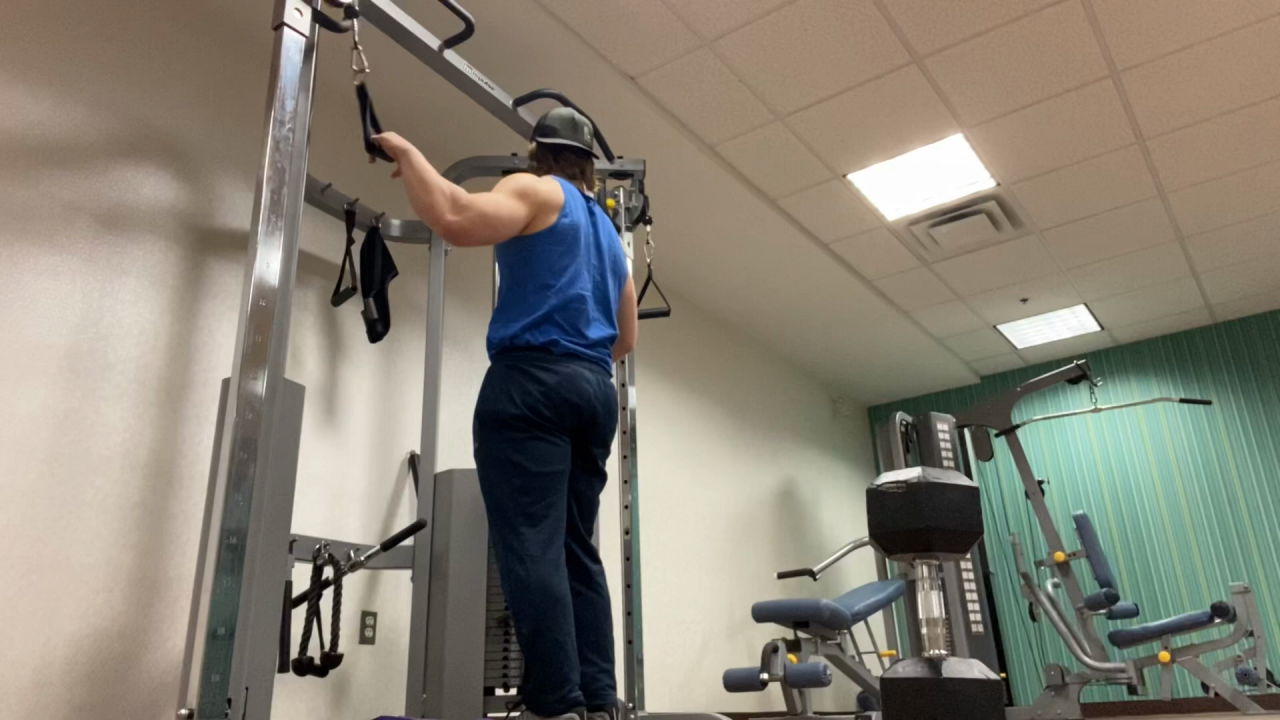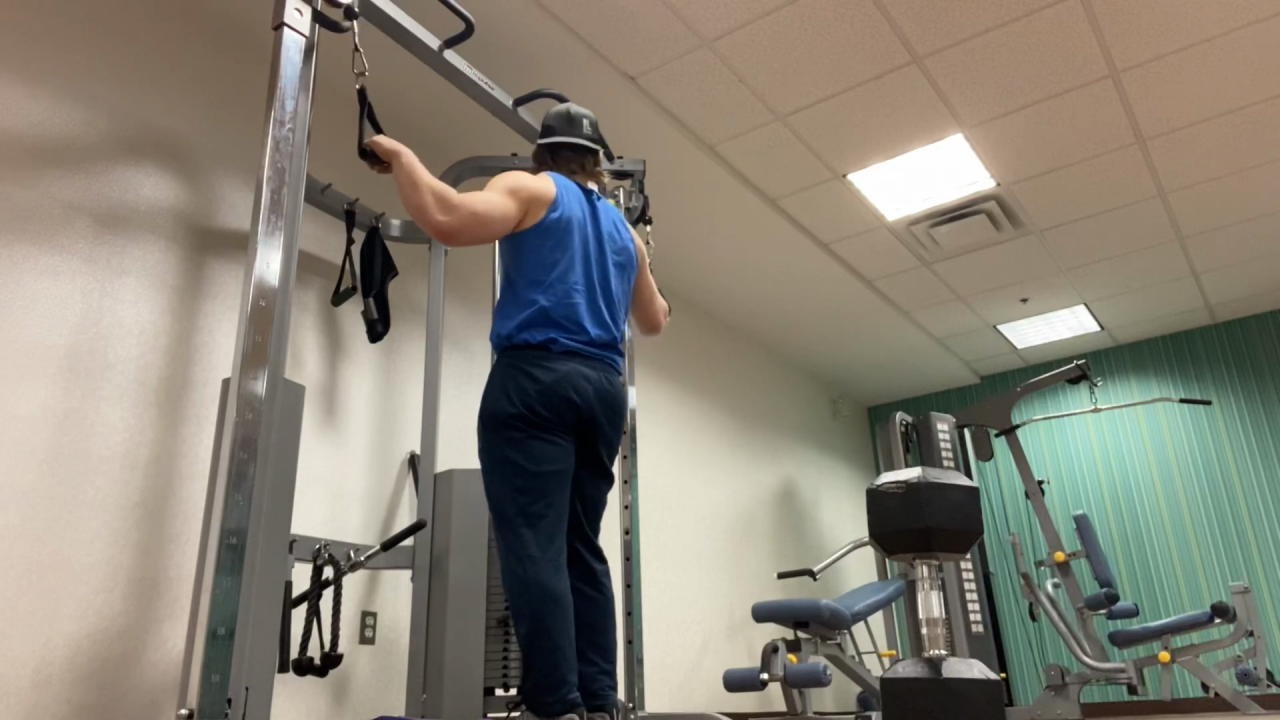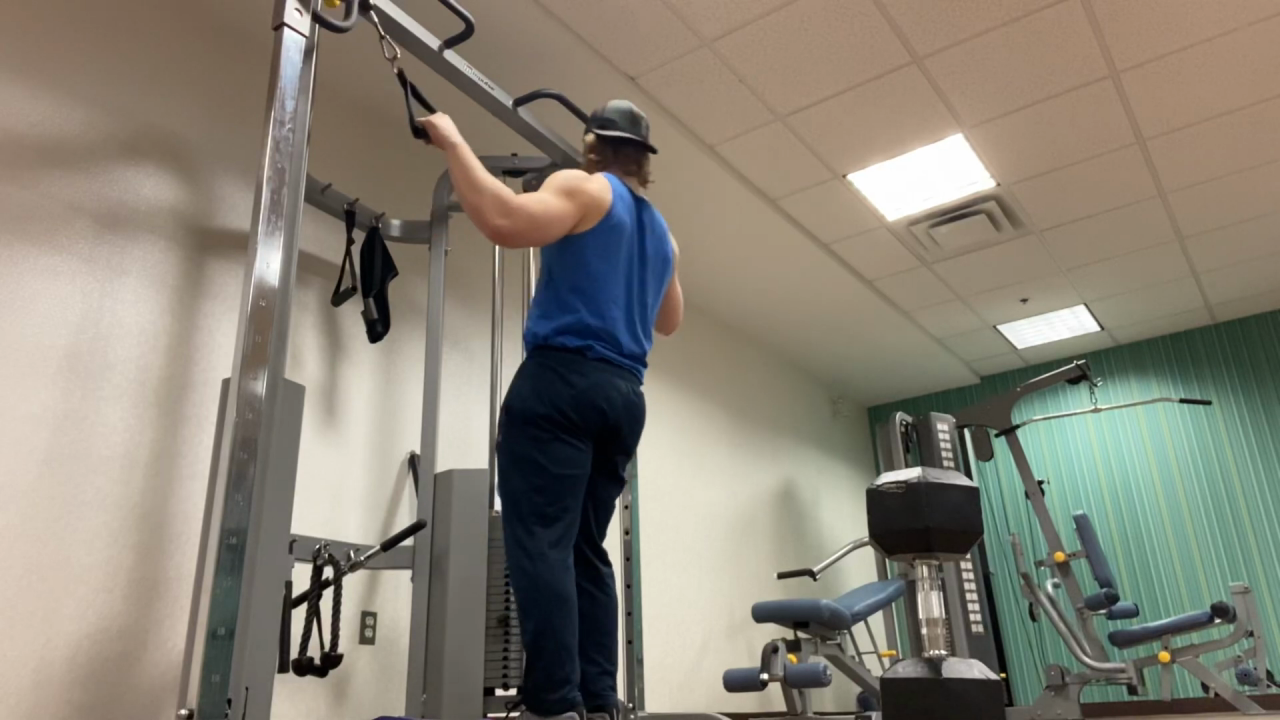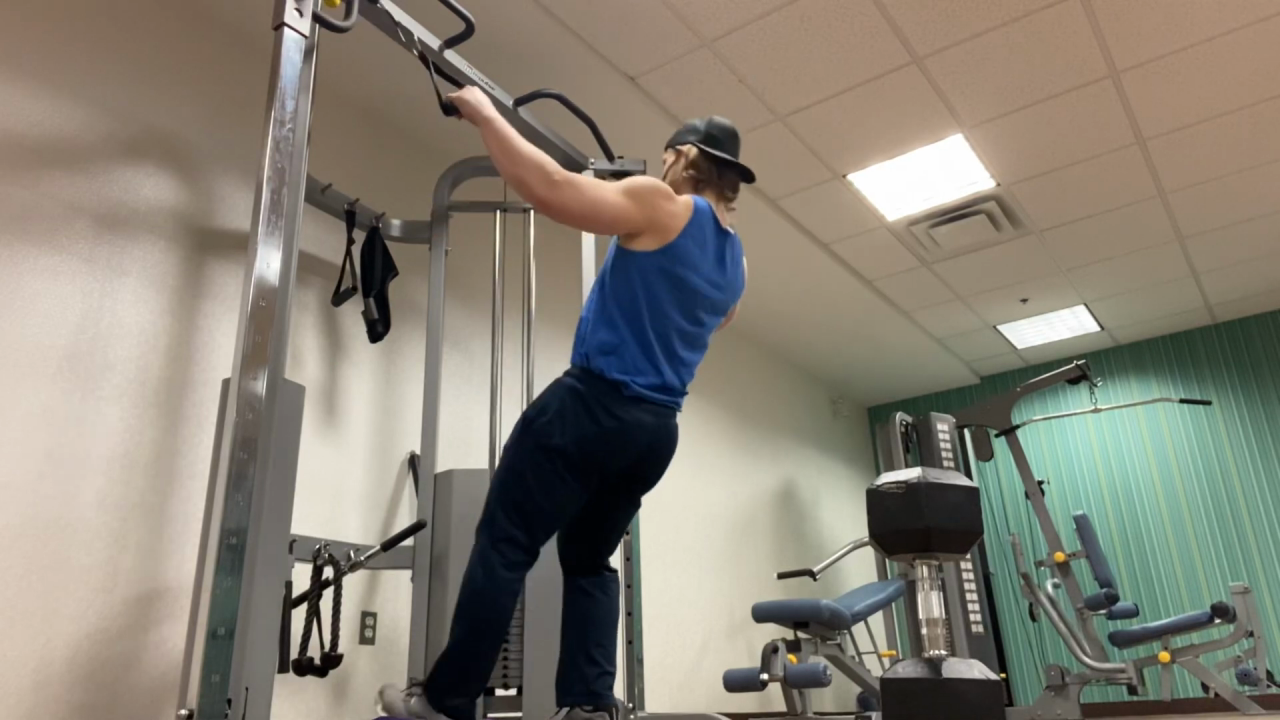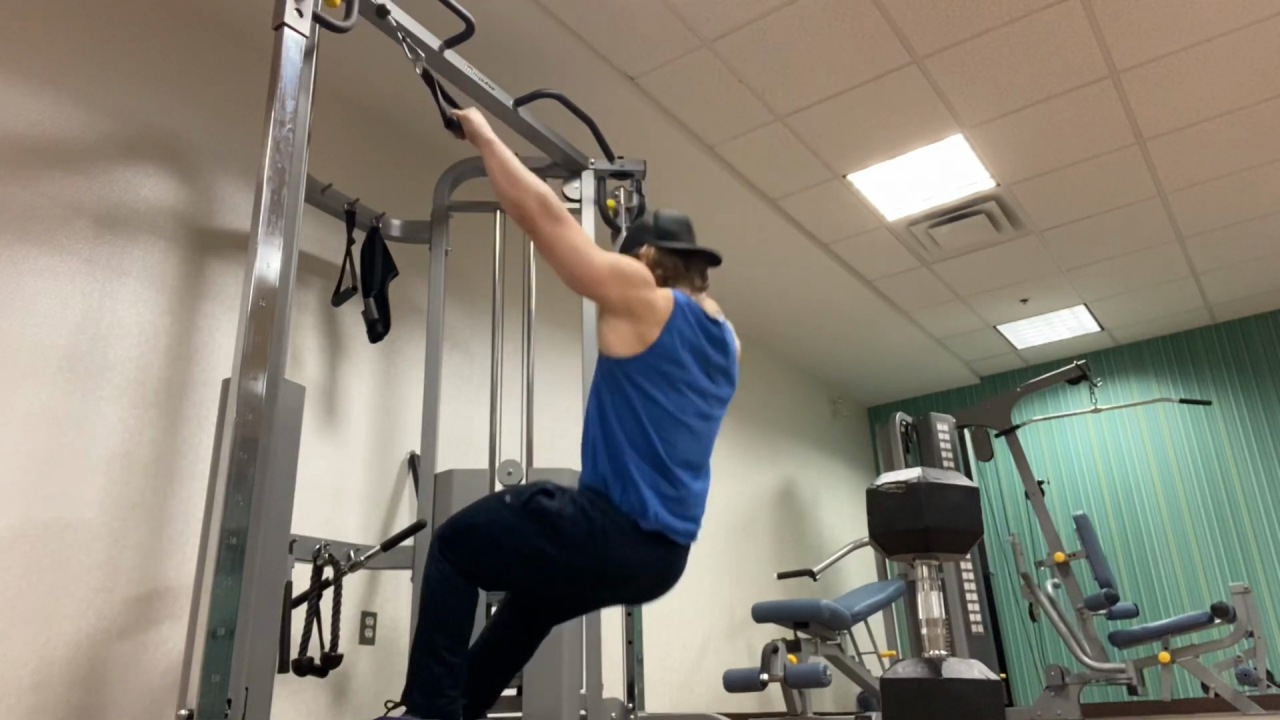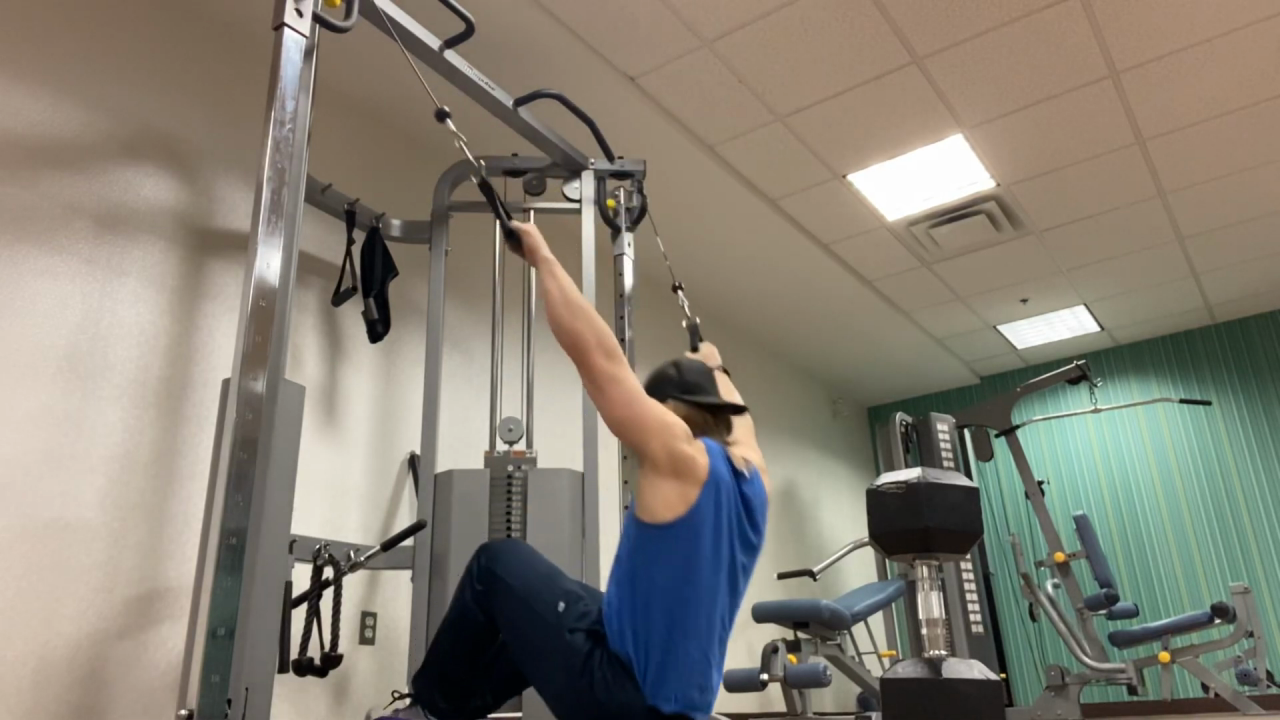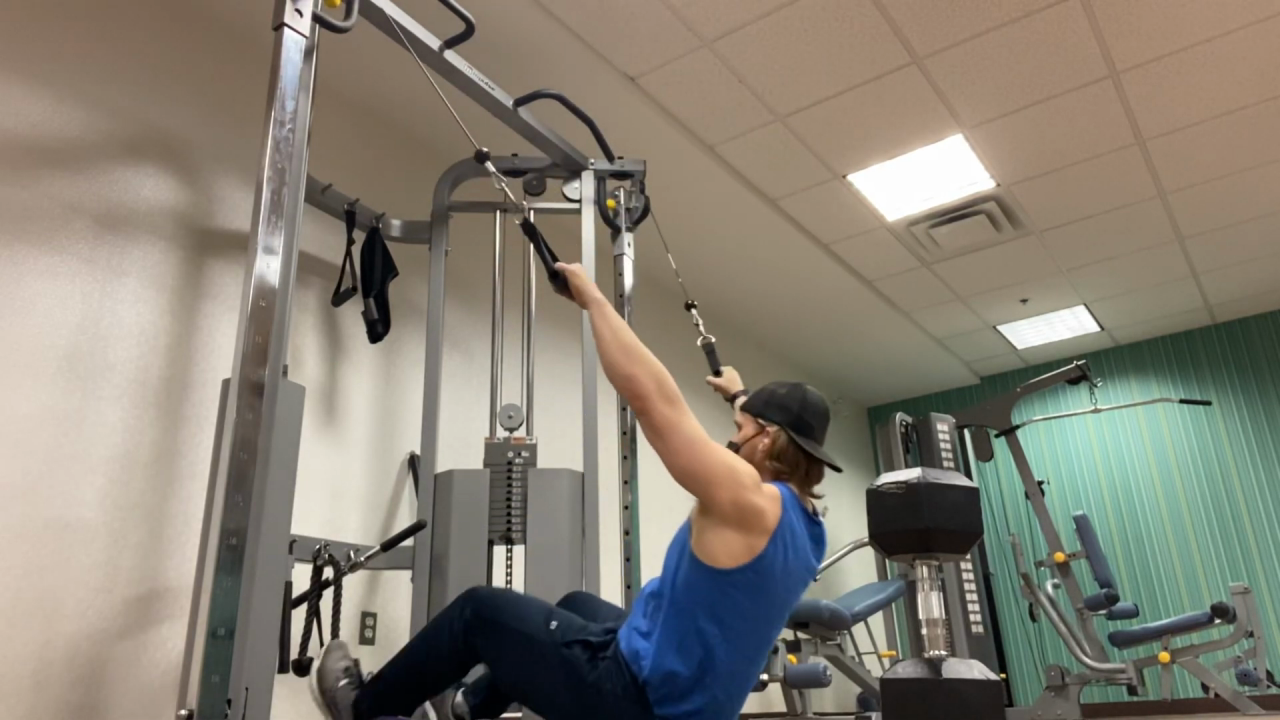
dt=0.5s
person 1, frame 1
left shoulder: (535, 191)
right shoulder: (610, 233)
left elbow: (457, 218)
right elbow: (625, 339)
left wrist: (405, 153)
left hip: (532, 383)
right hip: (594, 392)
left knee: (531, 547)
right knee: (575, 550)
person 1, frame 2
left shoulder: (529, 190)
right shoulder: (624, 229)
left elbow: (447, 218)
right elbow: (655, 319)
left wrist: (400, 156)
right wrist: (652, 295)
left hip: (535, 381)
right hip: (603, 390)
left knee: (534, 548)
right knee: (580, 551)
person 1, frame 3
left shoulder: (585, 189)
right shoulder: (662, 233)
left elbow: (504, 221)
right elbow: (669, 320)
left wrist: (452, 141)
left hip: (561, 381)
right hip: (623, 397)
left knee: (538, 541)
right knee: (582, 549)
person 1, frame 4
left shoulder: (660, 205)
right shoulder: (734, 258)
left elbow: (549, 189)
left wrist: (485, 114)
left hip: (594, 405)
right hip: (655, 428)
left knee: (504, 543)
right knee: (589, 559)
person 1, frame 5
left shoulder: (641, 302)
right shoulder: (724, 338)
left elbow: (543, 215)
left wrist: (484, 135)
right wrist: (681, 258)
left hip: (614, 530)
right hip: (664, 558)
left knee: (457, 545)
right knee: (539, 579)
person 1, frame 6
left shoulder: (683, 461)
right shoulder: (751, 477)
left elbow: (600, 359)
right elbow: (737, 416)
left wrist: (541, 256)
right wrist: (714, 368)
left knee: (497, 564)
right knee: (555, 611)
person 1, frame 7
left shoulder: (748, 502)
right shoulder: (804, 524)
left elbow: (652, 396)
right elbow: (773, 436)
left wrist: (592, 297)
right wrist: (738, 394)
left knee: (483, 610)
right knee: (580, 608)
